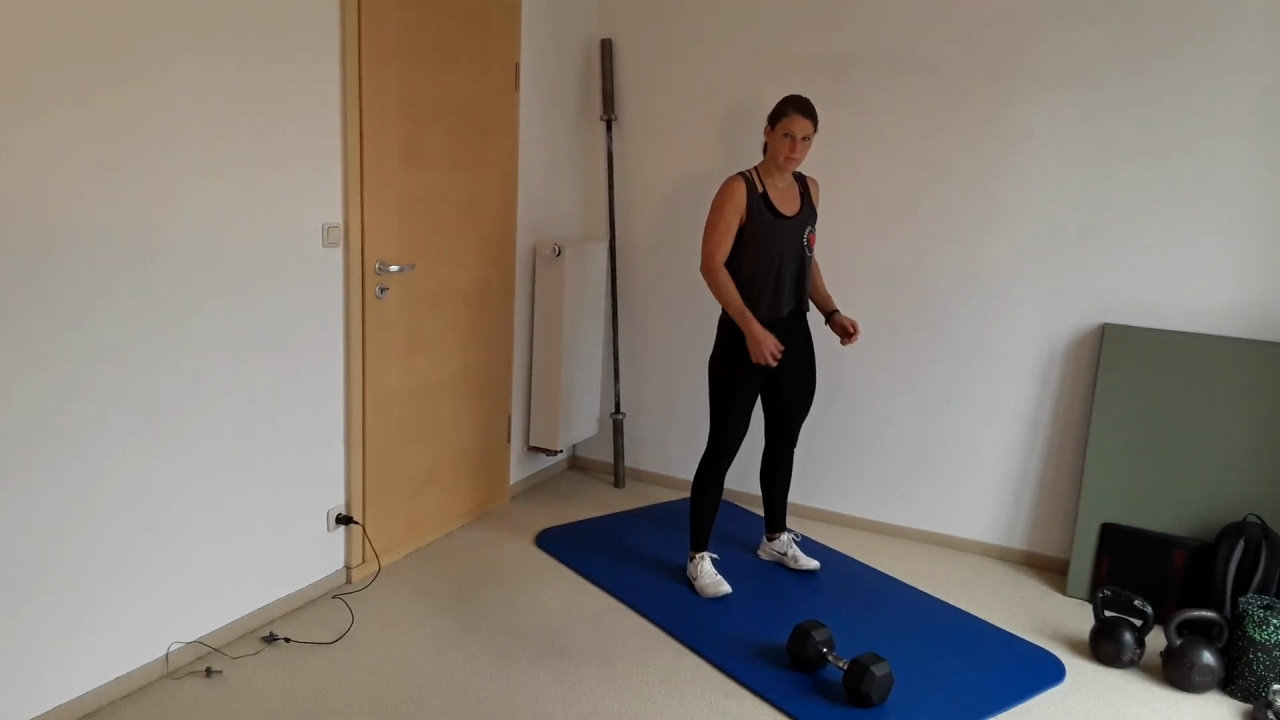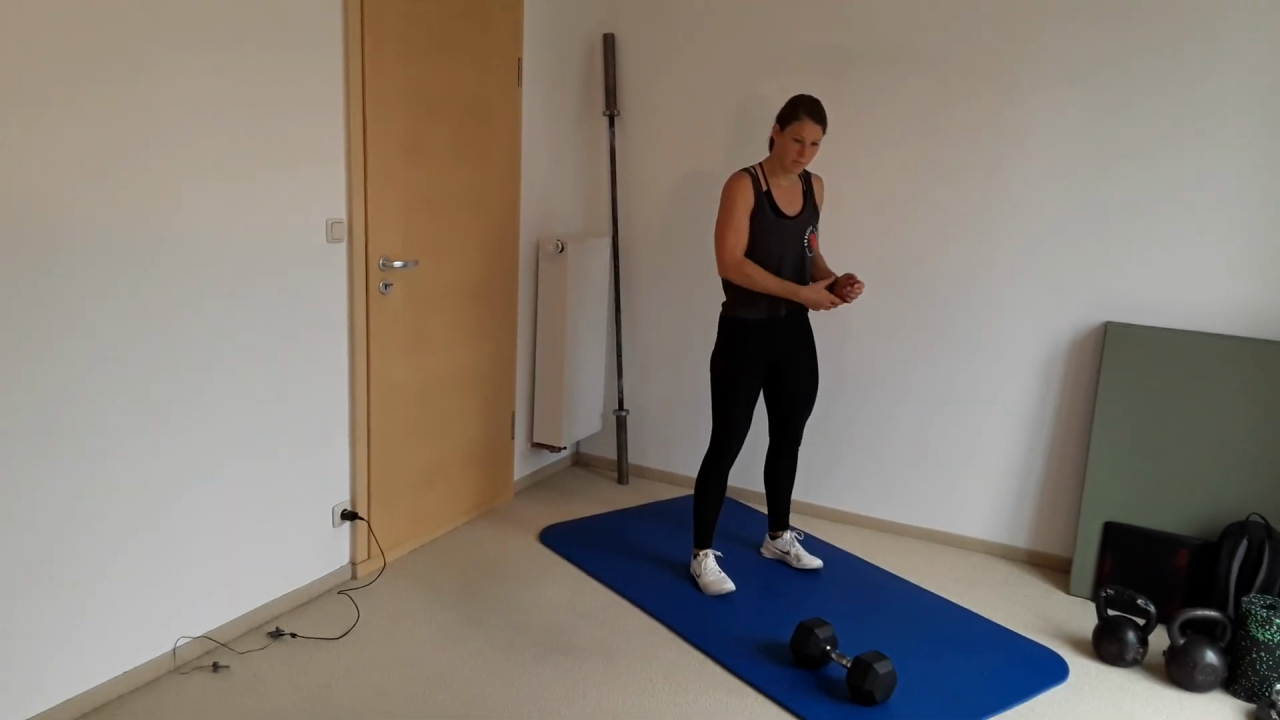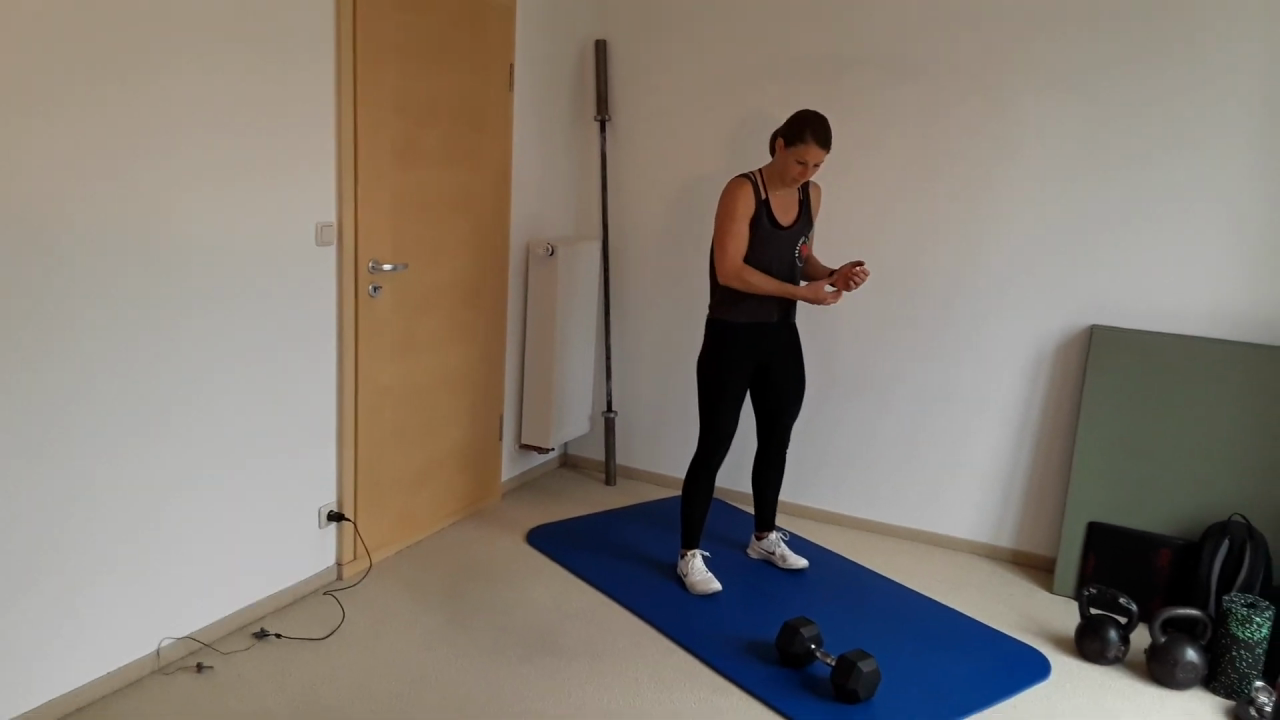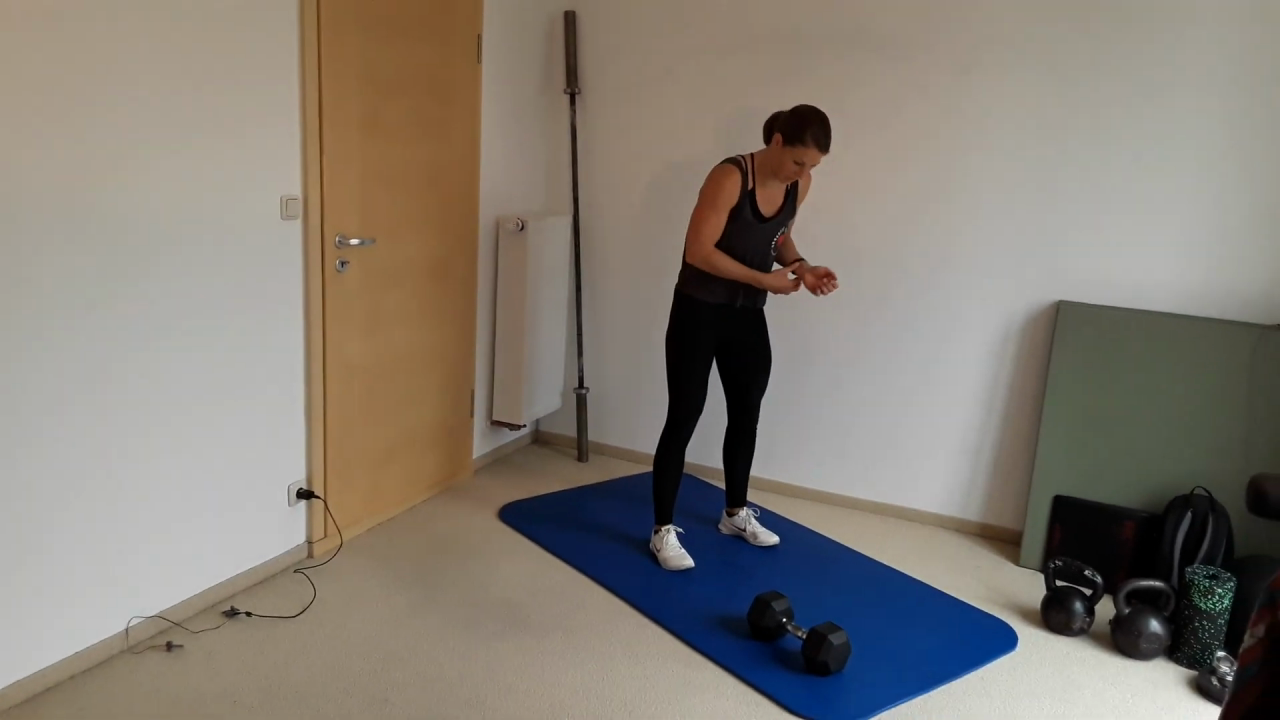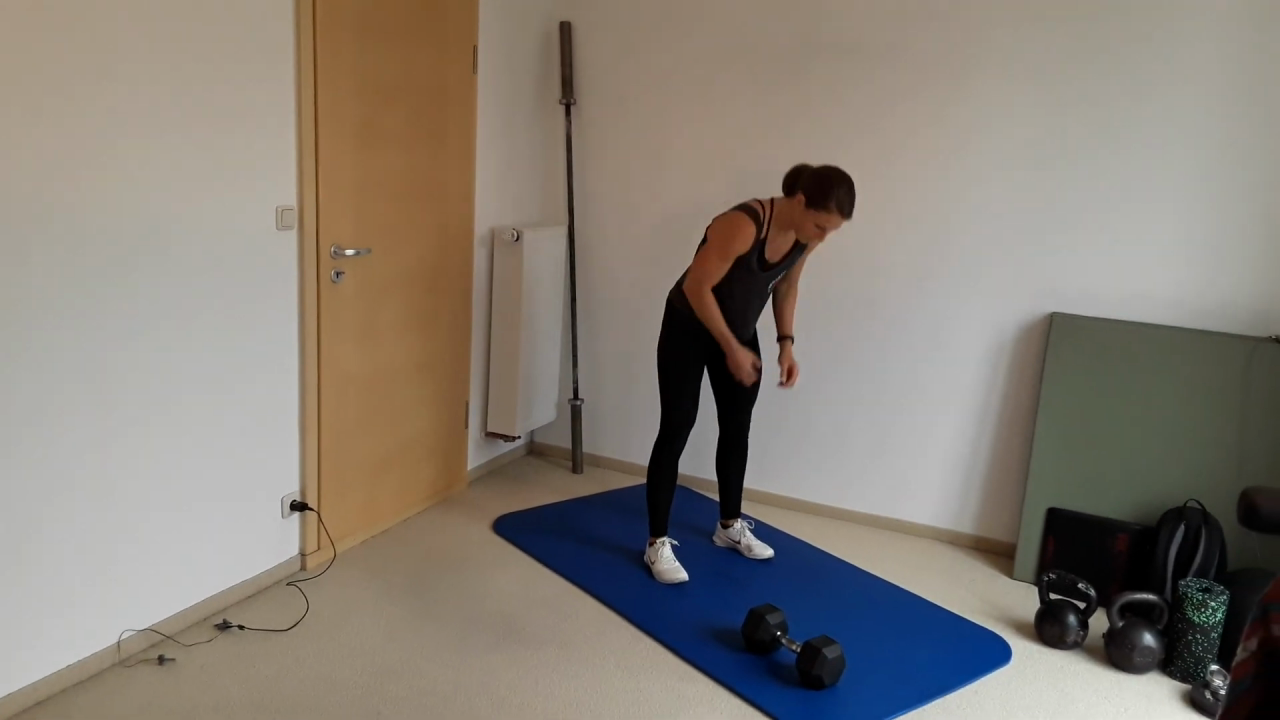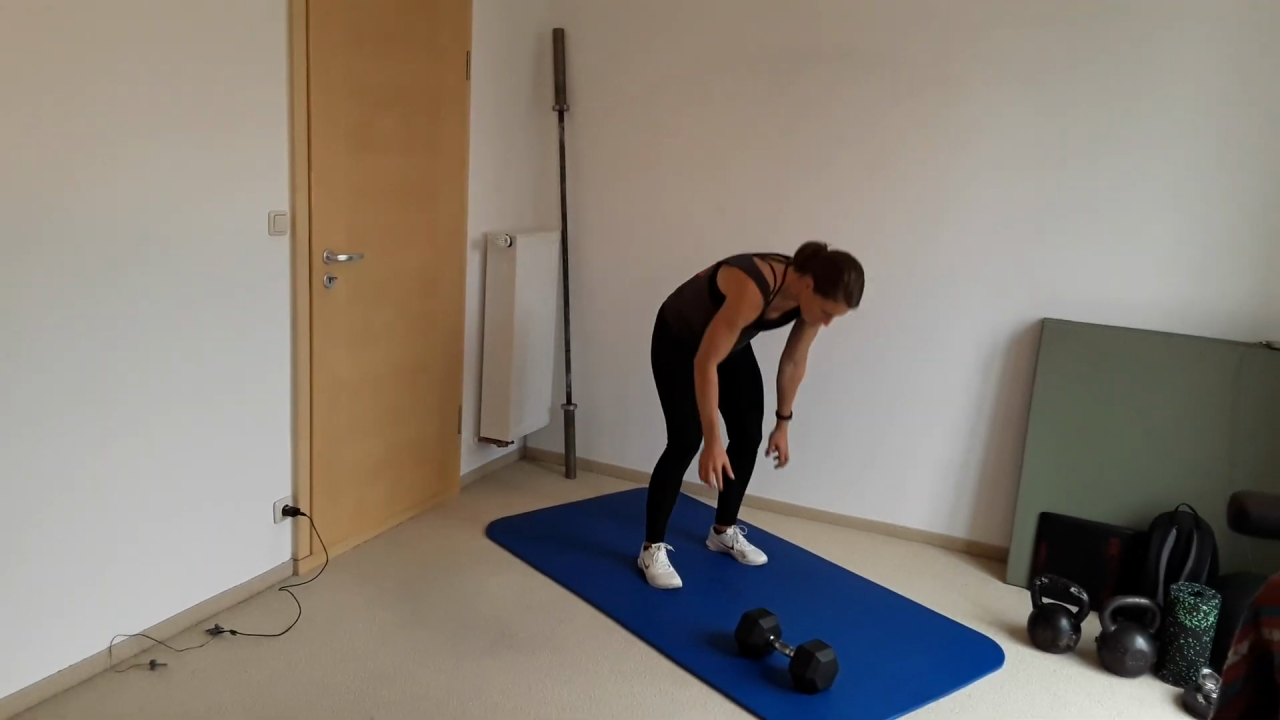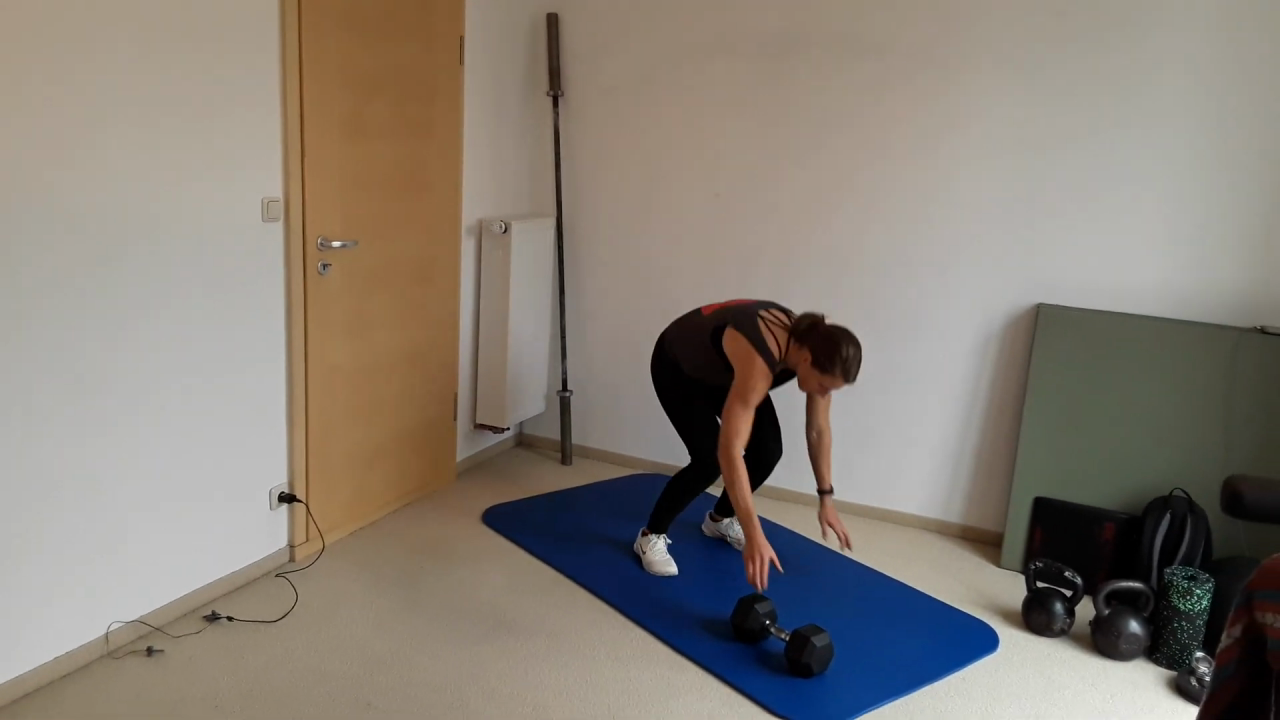
dt=0.2s
person 1, frame 1
left shoulder: (809, 189)
right shoulder: (738, 190)
right elbow: (713, 265)
left wrist: (832, 313)
right wrist: (750, 328)
left hip: (794, 336)
right hip: (744, 337)
left knee: (784, 441)
right knee: (724, 447)
left ankle: (776, 538)
right ankle: (699, 556)
person 1, frame 2
left shoulder: (814, 187)
right shoulder: (744, 185)
right elbow: (730, 263)
left wrist: (833, 280)
right wrist: (801, 293)
left hip: (794, 335)
right hip: (745, 333)
left knee: (788, 439)
right knee: (726, 445)
left ankle: (779, 537)
right ankle: (702, 554)
person 1, frame 3
left shoulder: (812, 196)
right shoulder: (742, 191)
right elbow: (729, 271)
left wrist: (831, 275)
right wrist: (800, 292)
left hip: (782, 337)
right hip: (731, 337)
left knee: (776, 441)
right knee: (714, 446)
left ankle: (765, 537)
right ankle: (690, 554)
person 1, frame 4
left shoulder: (799, 184)
right shoulder: (730, 177)
right elbow: (698, 251)
left wrist: (801, 269)
right wrist: (765, 280)
left hip: (748, 315)
right hip: (698, 312)
left knee: (746, 416)
right knee: (683, 419)
left ankle: (736, 514)
right ankle: (663, 530)
person 1, frame 5
left shoulder: (809, 231)
right shoulder: (743, 225)
right elbow: (695, 288)
left wrist: (786, 344)
right wrist: (730, 348)
left hip: (740, 331)
right hip: (689, 324)
left knee: (737, 426)
right knee: (677, 428)
left ankle: (730, 526)
right ankle: (658, 542)
person 1, frame 6
left shoulder: (810, 294)
right shoulder: (752, 290)
left elbow: (794, 359)
right elbow: (706, 362)
left wrist: (783, 422)
right wrist: (712, 442)
left hip: (731, 348)
right hip: (678, 341)
left knee: (749, 439)
right knee: (686, 442)
left ankle: (724, 530)
right ankle: (653, 549)
person 1, frame 7
left shoulder: (811, 347)
right shoulder: (758, 361)
left elbow: (819, 428)
right elbow: (729, 450)
left wrist: (826, 498)
right wrist: (754, 535)
right hip: (676, 368)
left knee: (769, 449)
right knee: (711, 462)
left ankle: (720, 520)
right ankle: (651, 537)
